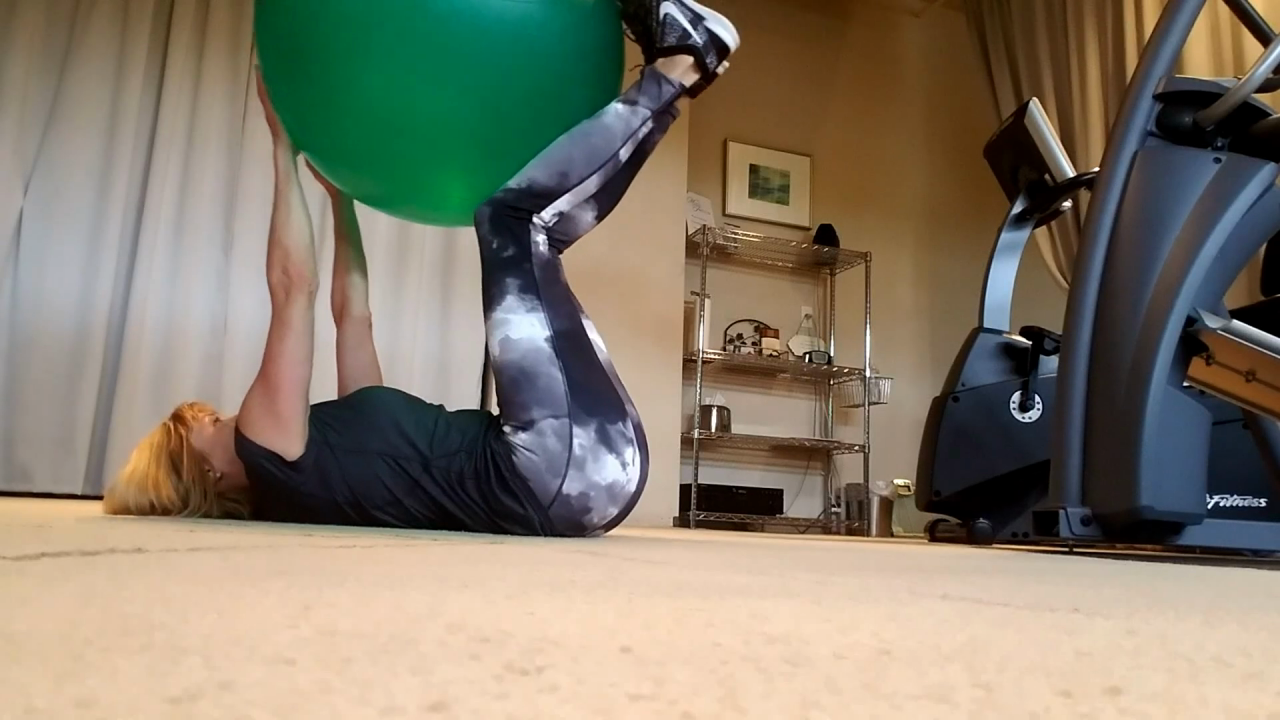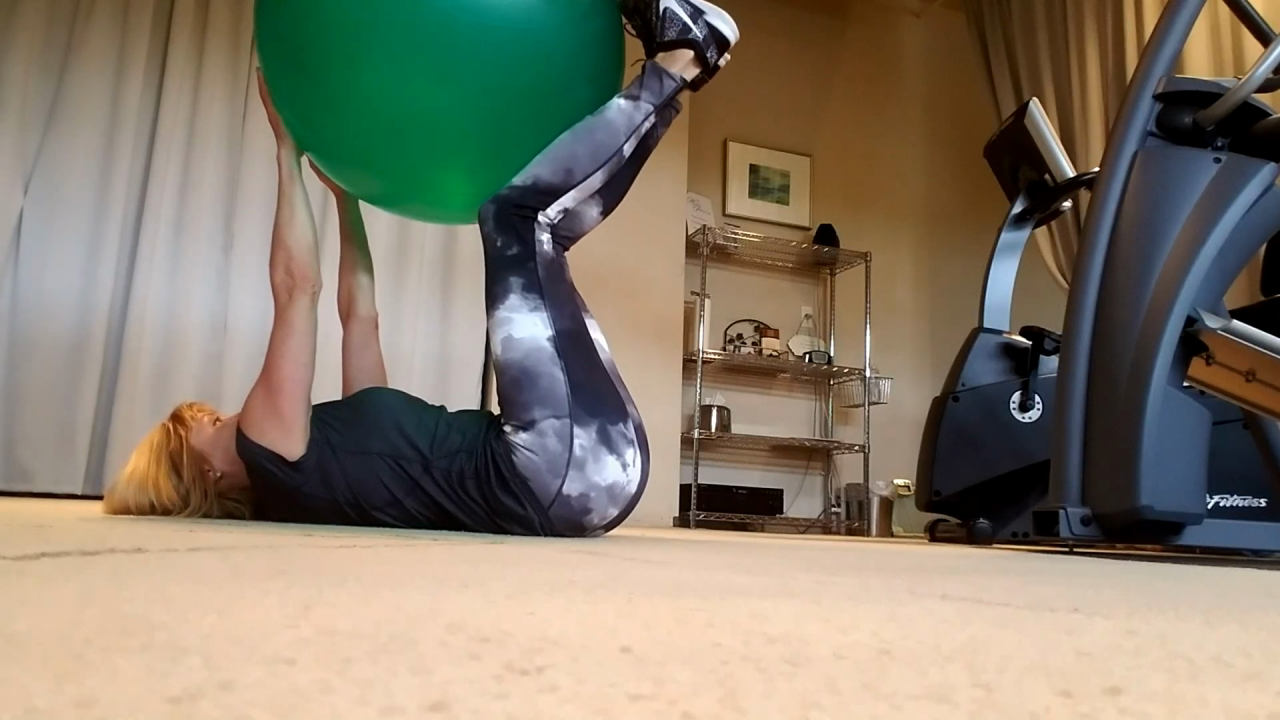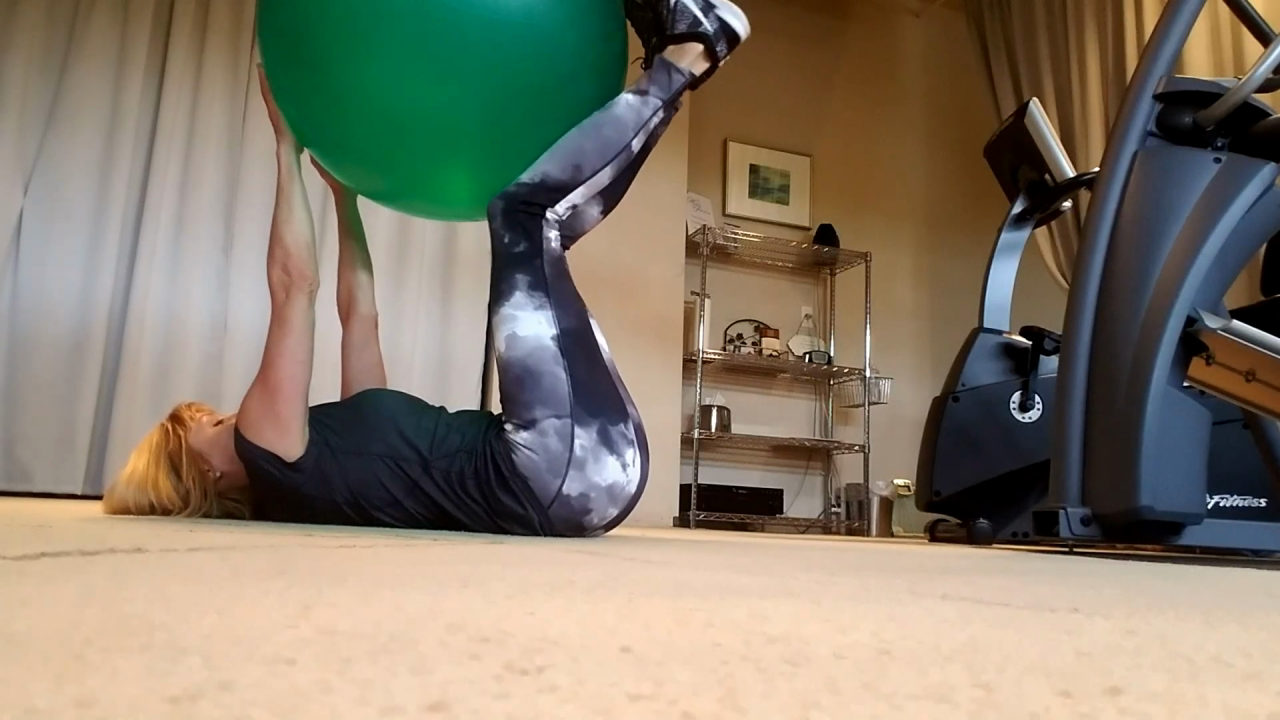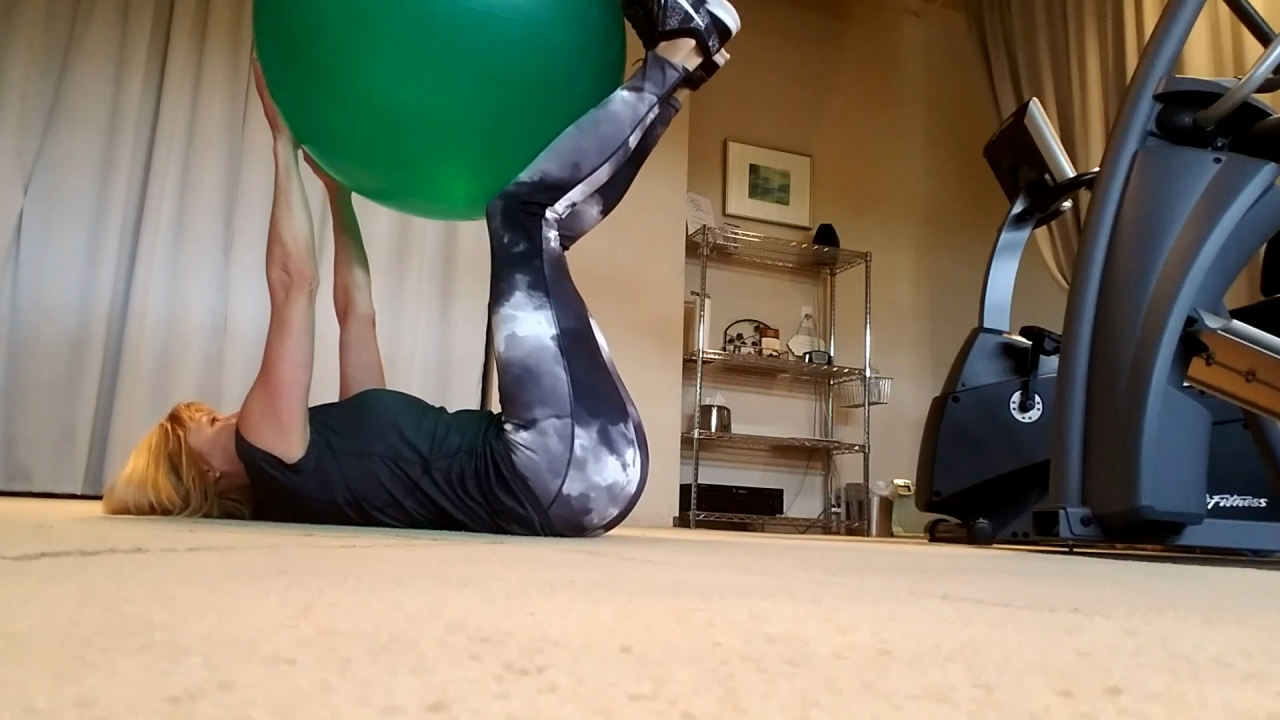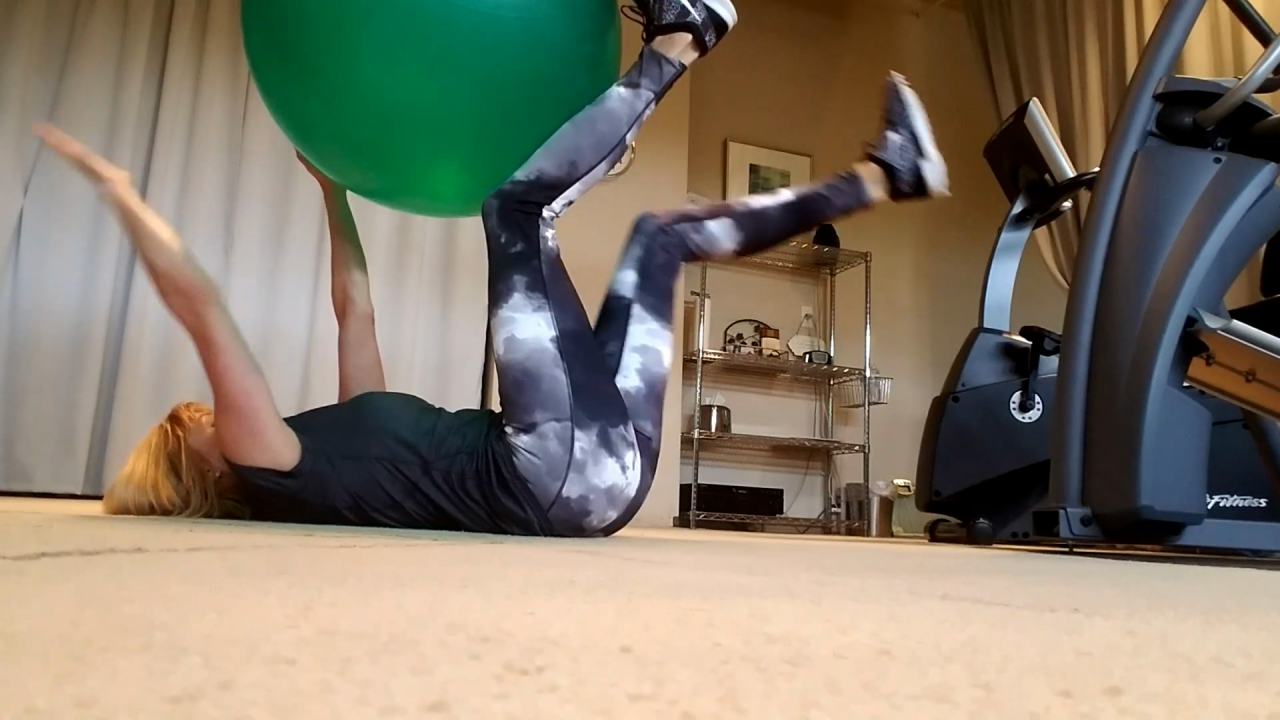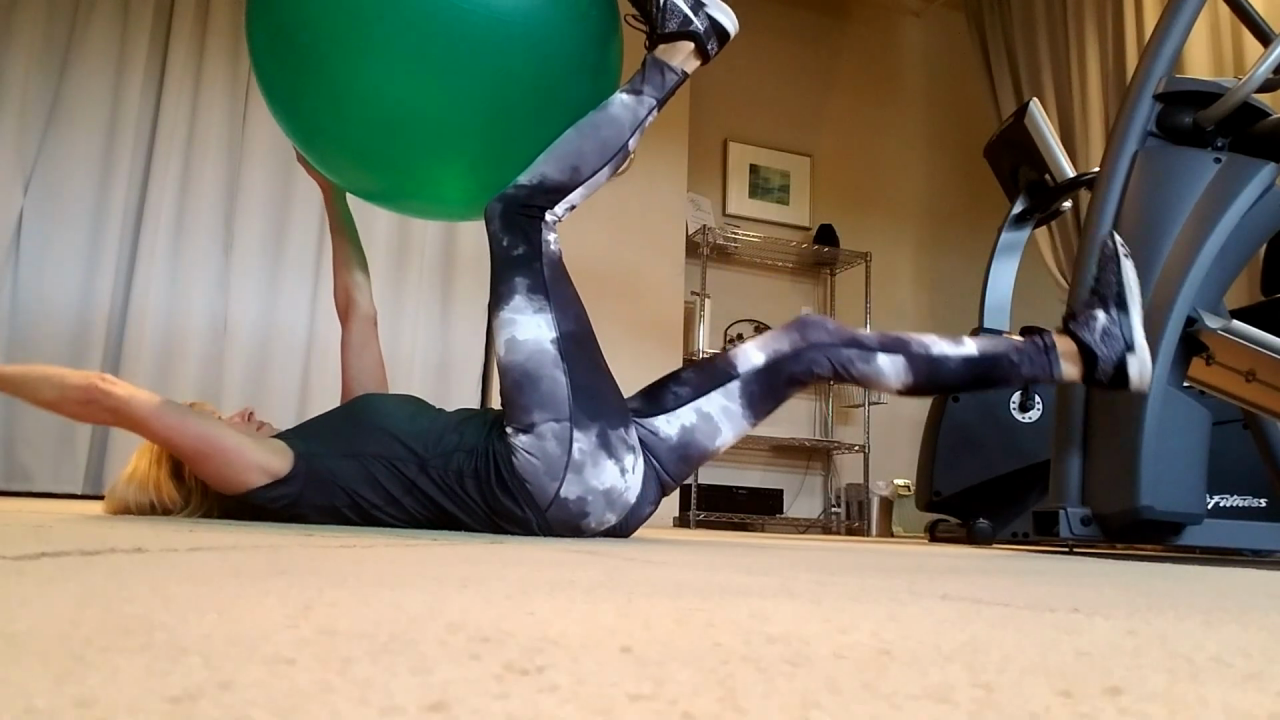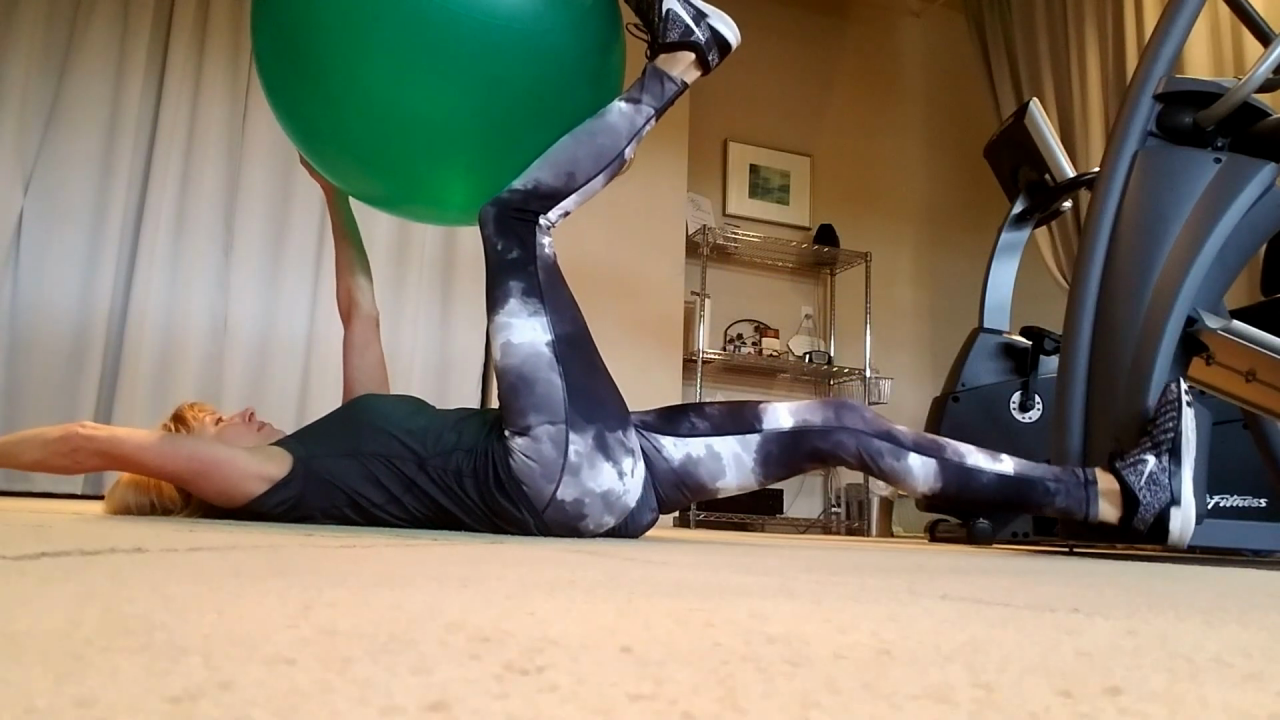
dt=0.7s
person 1, frame 1
left shoulder: (323, 441)
right shoulder: (270, 459)
left elbow: (350, 310)
right elbow: (293, 286)
left wrist: (340, 190)
right wrist: (283, 148)
left hip: (582, 466)
right hip: (564, 475)
left knee: (519, 231)
right knee: (510, 215)
left ankle: (671, 77)
right ankle: (673, 72)
person 1, frame 2
left shoulder: (324, 442)
right shoulder: (270, 455)
left elbow: (358, 308)
right elbow: (297, 286)
left wrist: (345, 189)
right wrist: (287, 149)
left hip: (588, 466)
right hip: (567, 474)
left knee: (534, 229)
right knee: (514, 212)
left ankle: (671, 74)
right ankle: (675, 65)
person 1, frame 3
left shoulder: (323, 443)
right shoulder: (267, 452)
left elbow: (358, 311)
right elbow: (294, 284)
left wrist: (343, 190)
right wrist: (287, 145)
left hip: (587, 463)
right hip: (563, 474)
left knee: (537, 228)
right knee: (523, 206)
left ankle: (670, 74)
right ankle: (684, 56)
person 1, frame 4
left shoulder: (320, 444)
right shoulder: (273, 455)
left elbow: (356, 307)
right elbow: (293, 283)
left wrist: (338, 186)
right wrist: (284, 143)
left hip: (587, 464)
right hip: (566, 473)
left knee: (535, 233)
right knee: (521, 209)
left ankle: (674, 82)
right ankle: (676, 52)
person 1, frame 5
left shoulder: (327, 440)
right shoulder: (264, 464)
left elbow: (355, 308)
right elbow: (201, 305)
left wrist: (332, 191)
right wrist: (118, 190)
left hip: (599, 461)
right hip: (567, 473)
left knee: (658, 238)
right knee: (516, 210)
left ankle: (879, 174)
person 1, frame 6
left shoulder: (333, 434)
right shoulder: (265, 476)
left elbow: (358, 307)
right elbow: (125, 398)
left wrist: (335, 195)
left hip: (597, 473)
right hip: (564, 474)
left knee: (806, 340)
right knee: (518, 210)
left ankle: (1077, 350)
person 1, frame 7
left shoulder: (334, 435)
right shoulder: (269, 481)
left elbow: (359, 308)
right elbow: (108, 441)
left wrist: (337, 194)
left hip: (599, 477)
right hip: (563, 473)
left knee: (830, 423)
right knee: (514, 213)
left ankle: (1117, 496)
